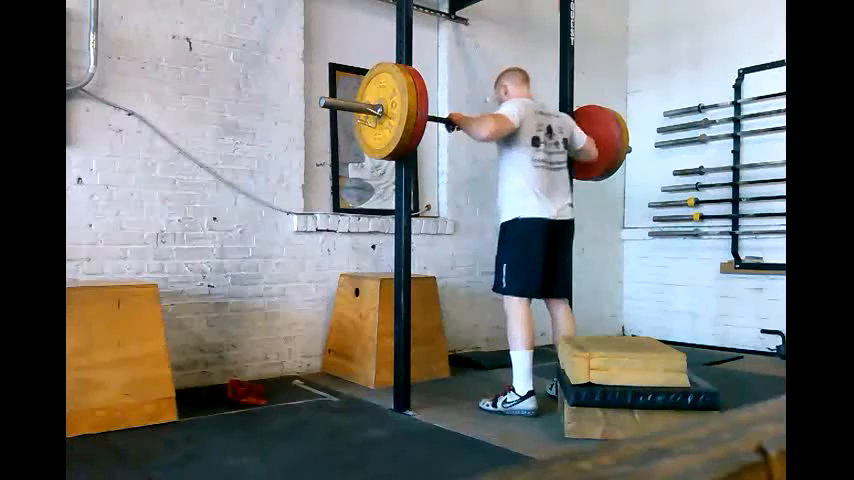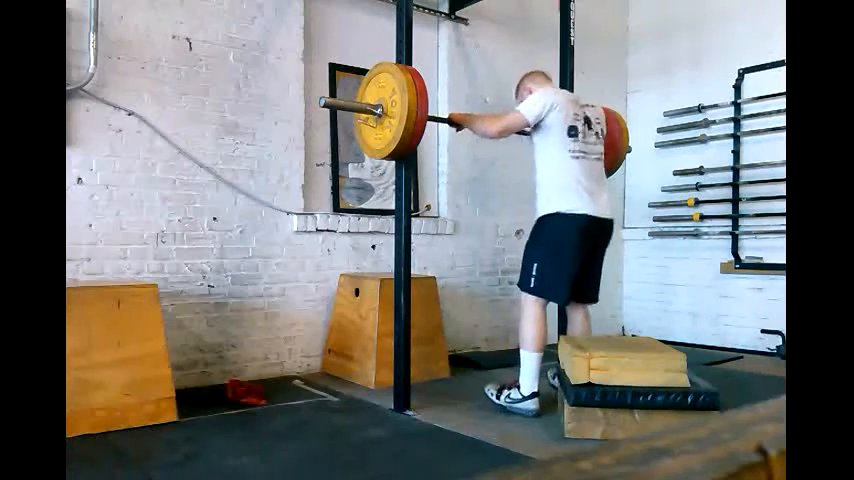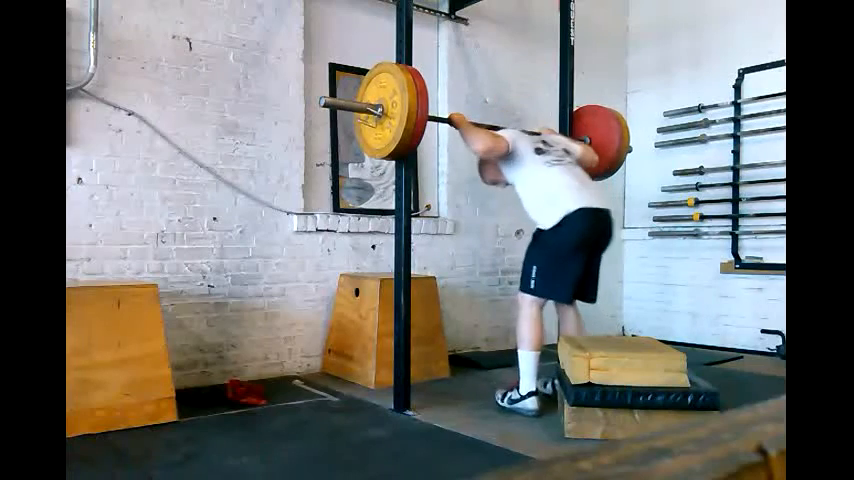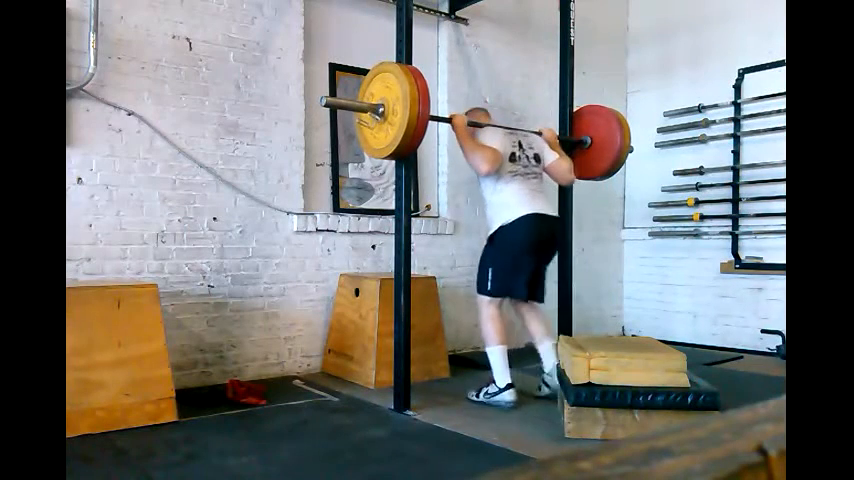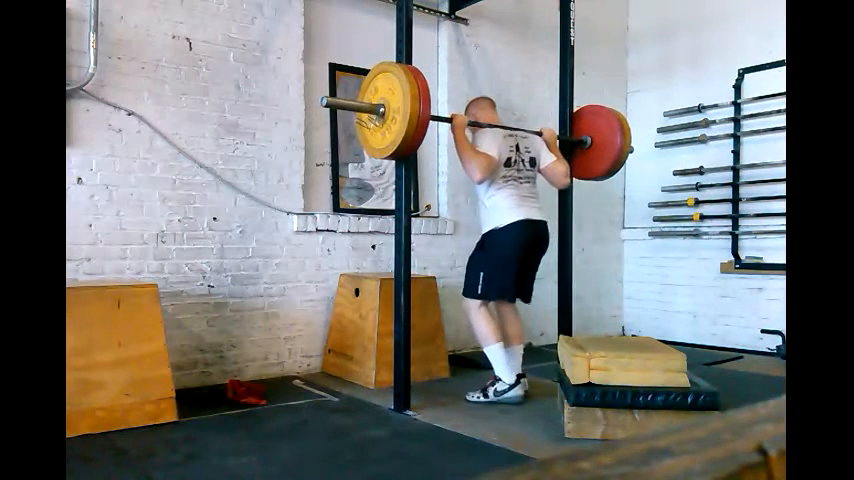
dt=0.5s
person 1, frame 1
left shoulder: (515, 109)
right shoulder: (559, 118)
left elbow: (487, 130)
right elbow: (591, 152)
left wrist: (459, 120)
left hip: (525, 221)
right hip: (561, 220)
left knee: (516, 302)
right knee: (558, 302)
left ankle: (522, 393)
person 1, frame 2
left shoulder: (547, 97)
right shoulder: (592, 111)
left elbow: (495, 128)
left wrist: (462, 118)
left hip: (564, 217)
right hip: (600, 219)
left knee: (533, 299)
right knee: (577, 303)
left ankle: (525, 391)
person 1, frame 3
left shoulder: (509, 140)
right shoulder: (547, 141)
left elbow: (483, 145)
right elbow: (592, 158)
left wrist: (460, 122)
left hip: (568, 221)
right hip: (600, 219)
left knee: (529, 302)
right knee: (565, 301)
left ankle: (525, 393)
person 1, frame 4
left shoulder: (487, 134)
right shoulder: (532, 139)
left elbow: (486, 166)
right elbow: (567, 175)
left wrist: (459, 130)
right wrist: (553, 142)
left hip: (517, 226)
right hip: (548, 225)
left knee: (489, 302)
right knee: (525, 302)
left ankle: (502, 386)
right ankle: (554, 374)
person 1, frame 5
left shoulder: (487, 136)
right shoulder: (530, 139)
left elbow: (478, 172)
right elbow: (563, 178)
left wrist: (458, 131)
right wrist: (552, 143)
left hip: (506, 231)
right hip: (536, 229)
left knee: (475, 303)
right knee: (505, 302)
left ankle: (506, 382)
right ankle: (515, 375)
